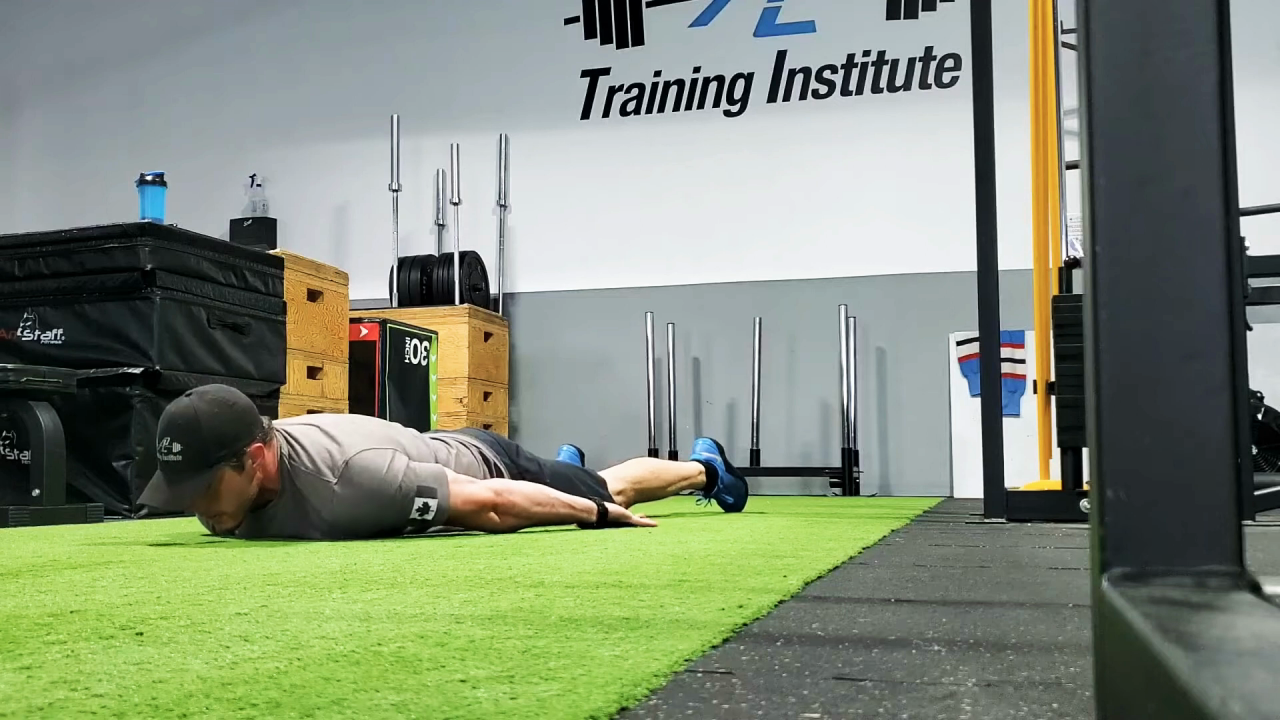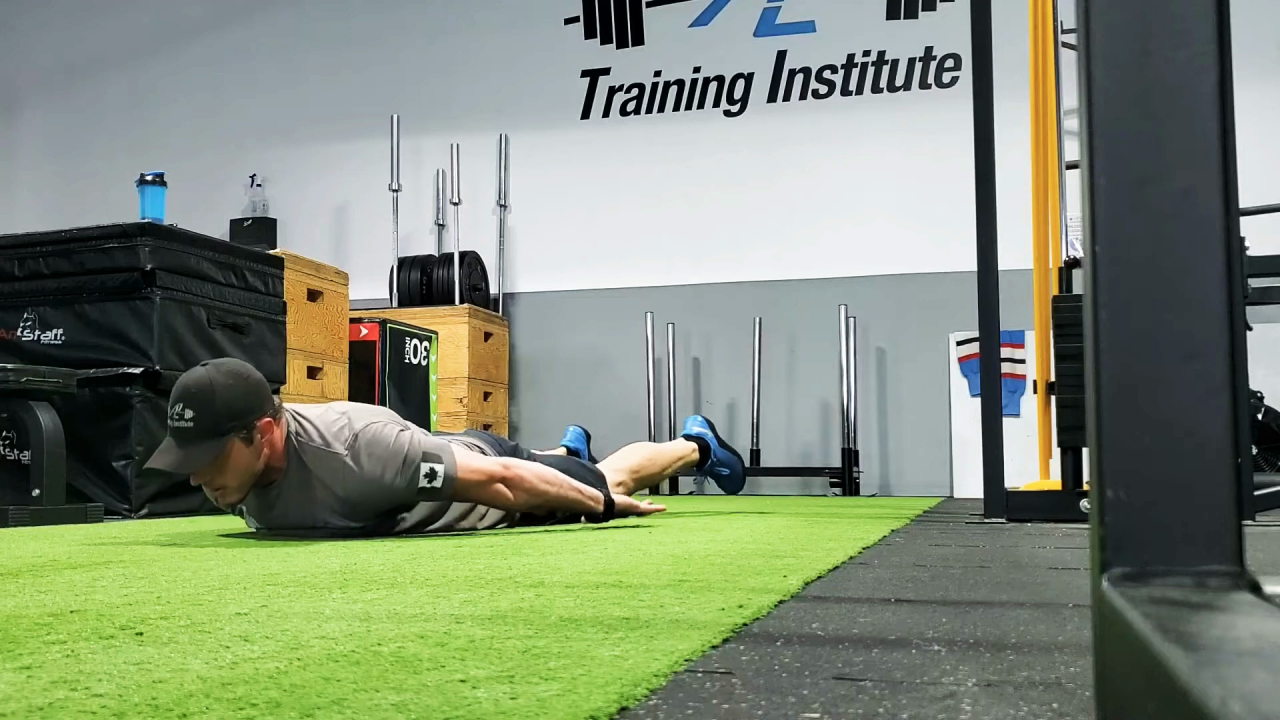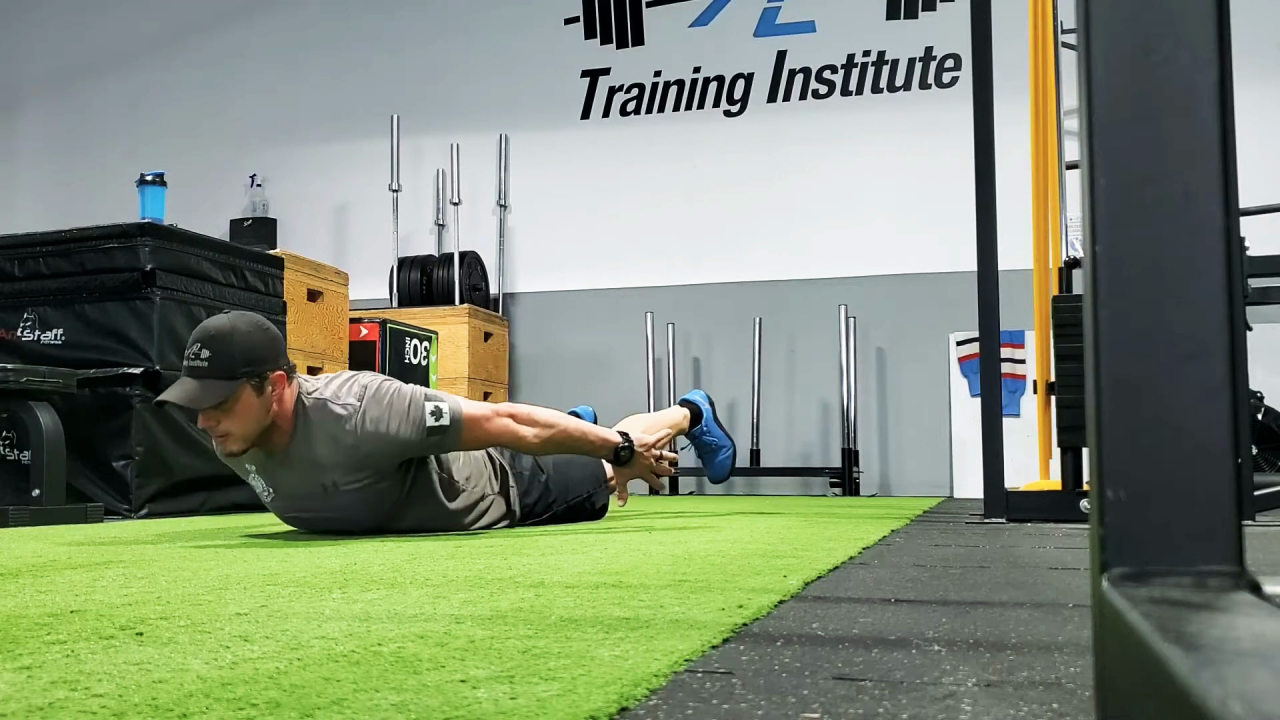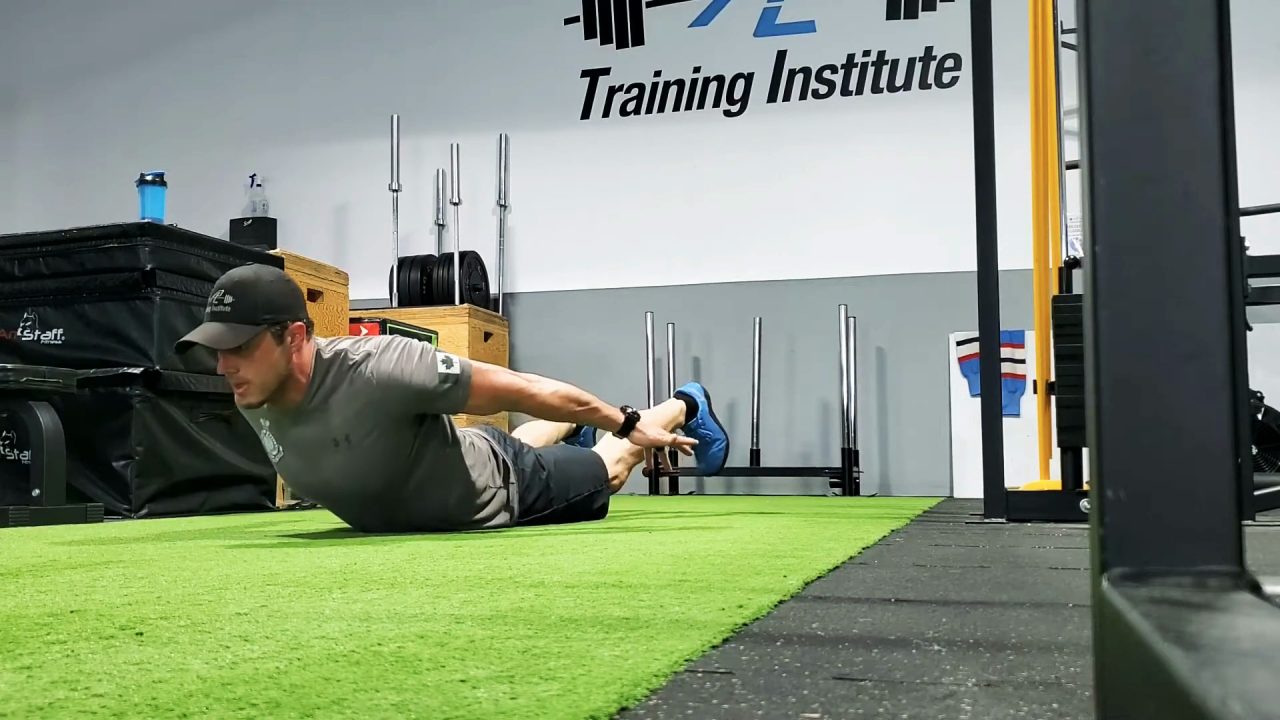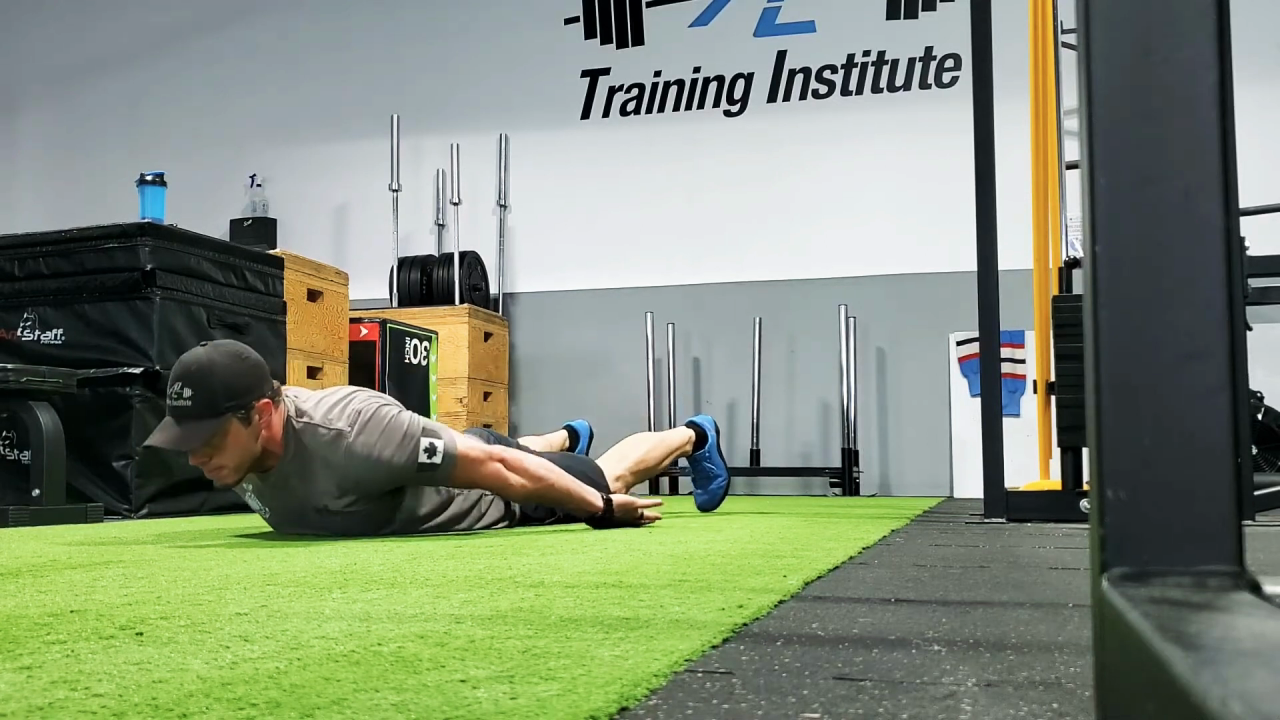
dt=0.7s
person 1, frame 1
left shoulder: (344, 477)
right shoulder: (230, 470)
left elbow: (493, 504)
left wrist: (600, 513)
left hip: (484, 471)
right hip: (438, 456)
left knee: (612, 490)
left ankle: (705, 469)
person 1, frame 2
left shoulder: (351, 451)
right shoulder: (236, 465)
left elbow: (500, 479)
left wrist: (609, 505)
left hip: (492, 491)
right hip: (440, 461)
left knee: (609, 481)
left ankle: (696, 445)
right ankle: (569, 448)
person 1, frame 3
left shoulder: (359, 414)
right shoulder: (232, 443)
left elbow: (505, 421)
left wrist: (623, 451)
left hip: (496, 496)
right hip: (434, 475)
left knee: (604, 474)
left ankle: (689, 415)
right ankle: (575, 420)
person 1, frame 4
left shoulder: (378, 370)
right shoulder: (253, 400)
left elbow: (519, 387)
left wrist: (630, 424)
left hip: (499, 497)
left knee: (607, 470)
left ankle: (684, 408)
right ankle: (571, 425)
person 1, frame 5
left shoulder: (349, 435)
right shoulder: (240, 437)
left elbow: (499, 467)
left wrist: (607, 509)
left hip: (495, 498)
right hip: (441, 477)
left knee: (607, 481)
left ankle: (694, 437)
right ankle: (566, 437)
